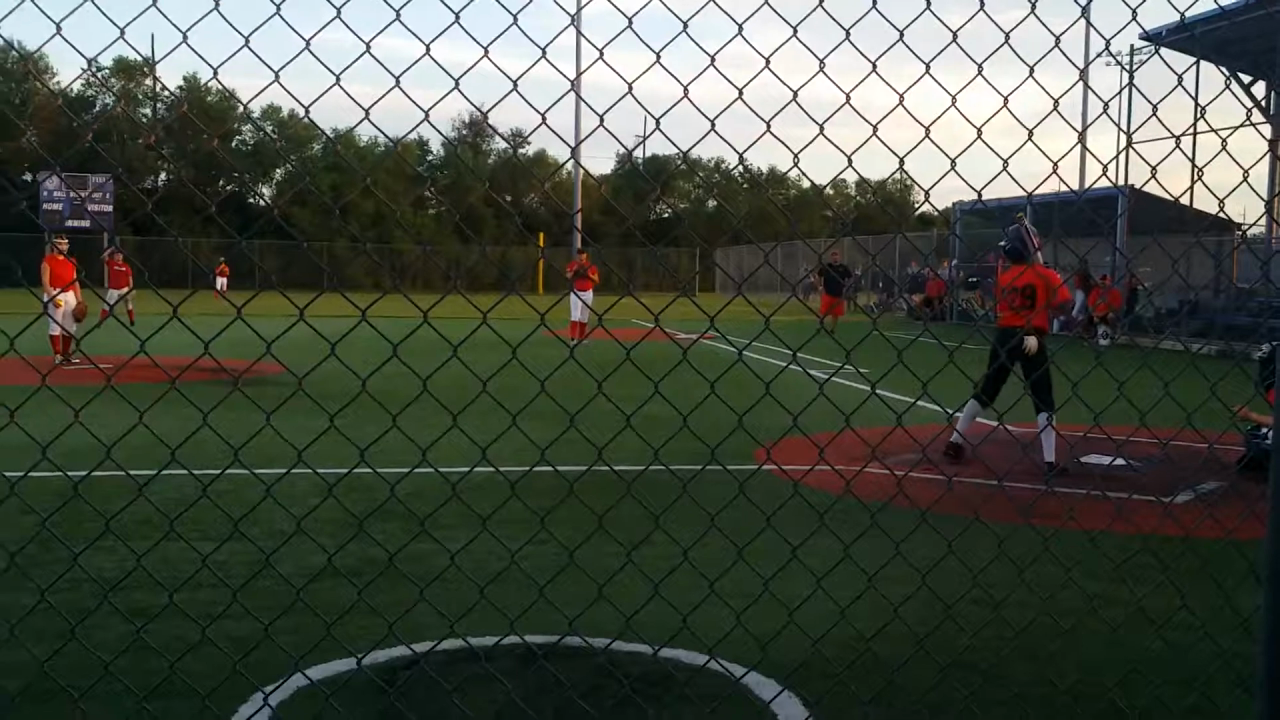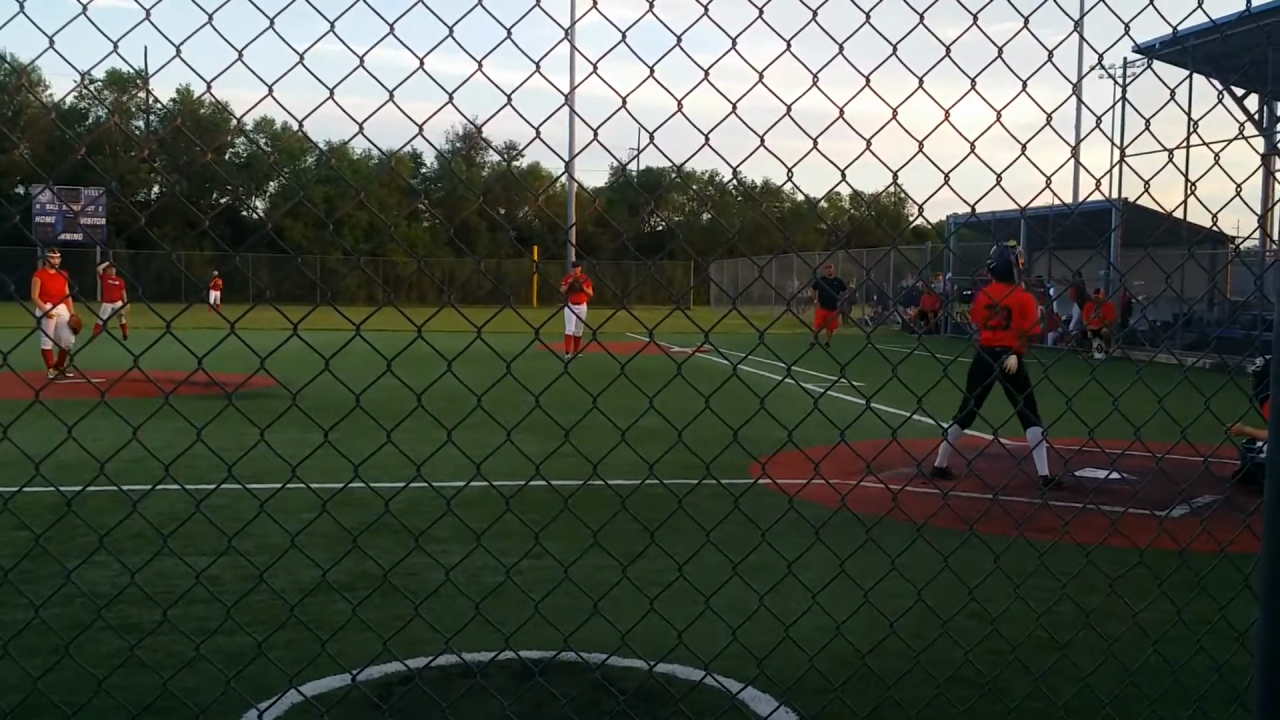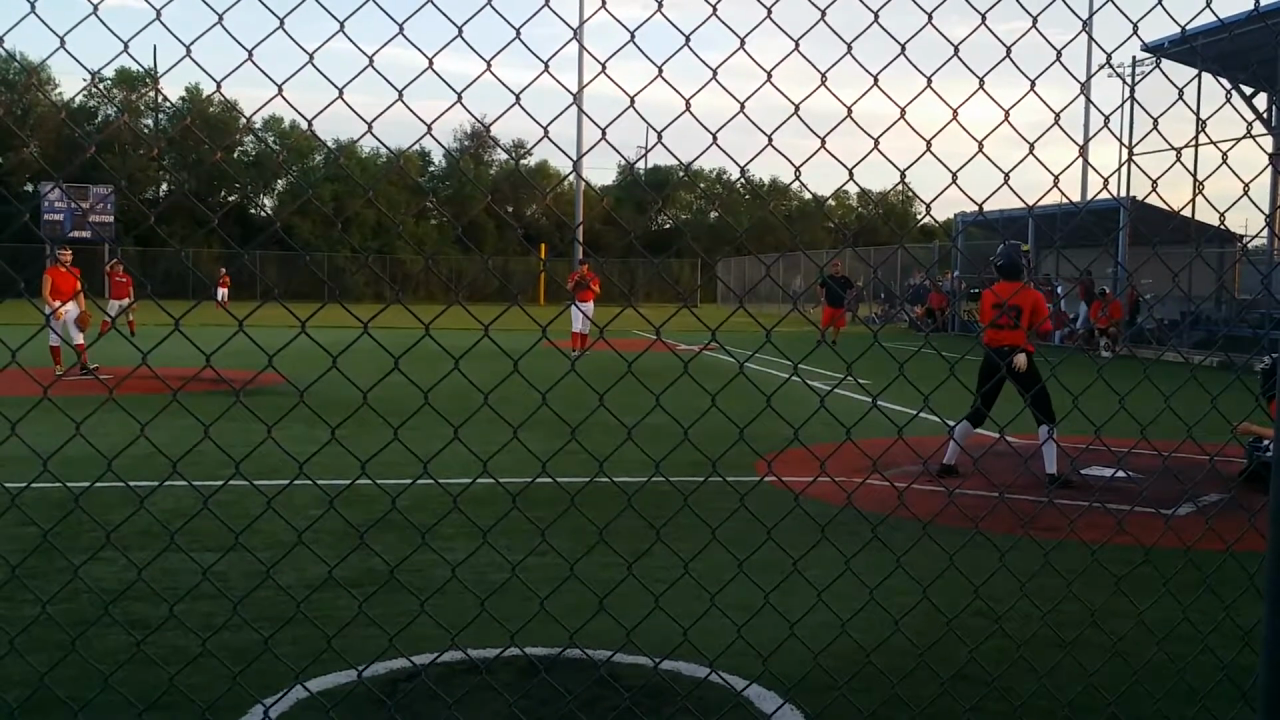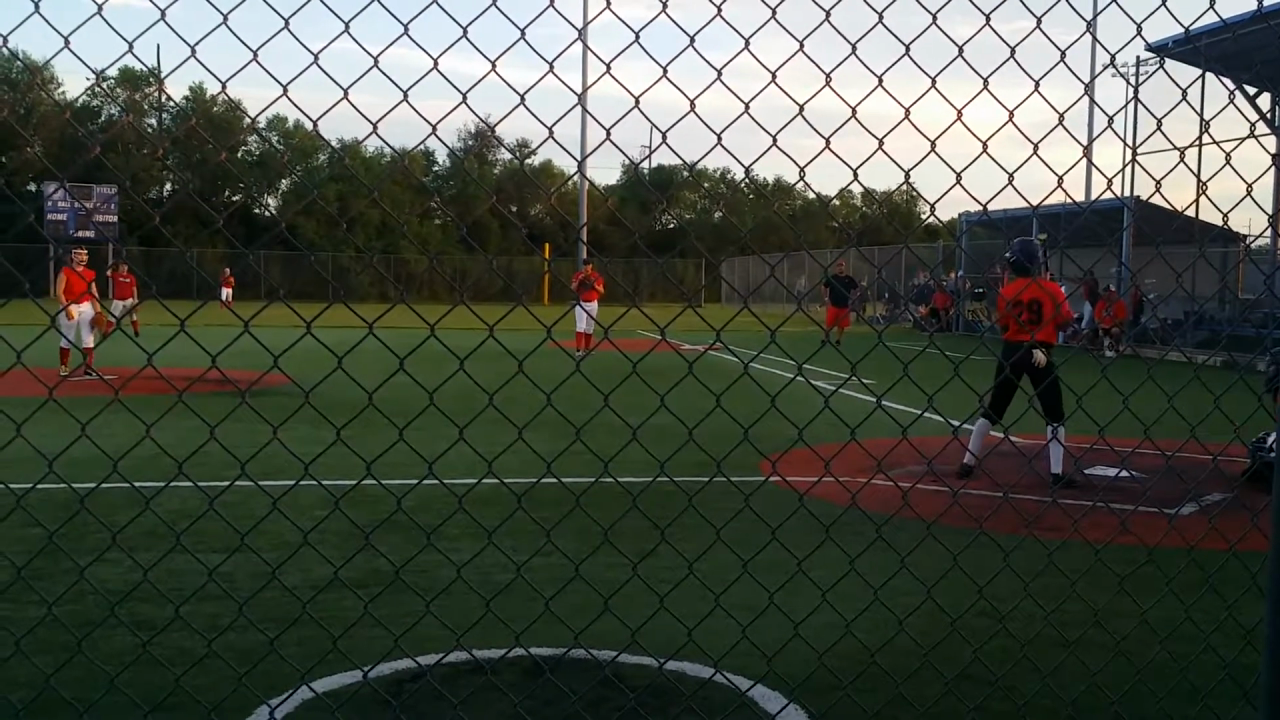
dt=0.4s
person 1, frame 1
left shoulder: (1003, 279)
right shoulder: (1046, 275)
right elbow: (1063, 304)
left hip: (1004, 337)
right hip: (1032, 340)
left knee: (984, 392)
right knee: (1044, 401)
left ankle: (956, 442)
right ankle: (1050, 462)
person 1, frame 2
left shoulder: (982, 295)
right shoulder: (1024, 298)
right elbow: (1029, 334)
left hip: (984, 357)
right hip: (1010, 359)
left knee: (966, 412)
right knee: (1030, 416)
left ankle: (940, 466)
right ankle: (1044, 475)
person 1, frame 3
left shoulder: (988, 294)
right shoulder: (1034, 296)
right elbow: (1043, 333)
left hip: (993, 356)
right hip: (1020, 358)
left knee: (977, 412)
right knee: (1045, 415)
left ankle: (947, 463)
right ankle: (1052, 473)
person 1, frame 4
left shoulder: (1005, 292)
right shoulder: (1051, 289)
left elbow: (1004, 327)
right elbow: (1064, 323)
left hip: (1011, 352)
right hip: (1040, 353)
left knee: (992, 410)
right knee: (1054, 415)
left ankle: (968, 464)
right ankle: (1057, 474)
